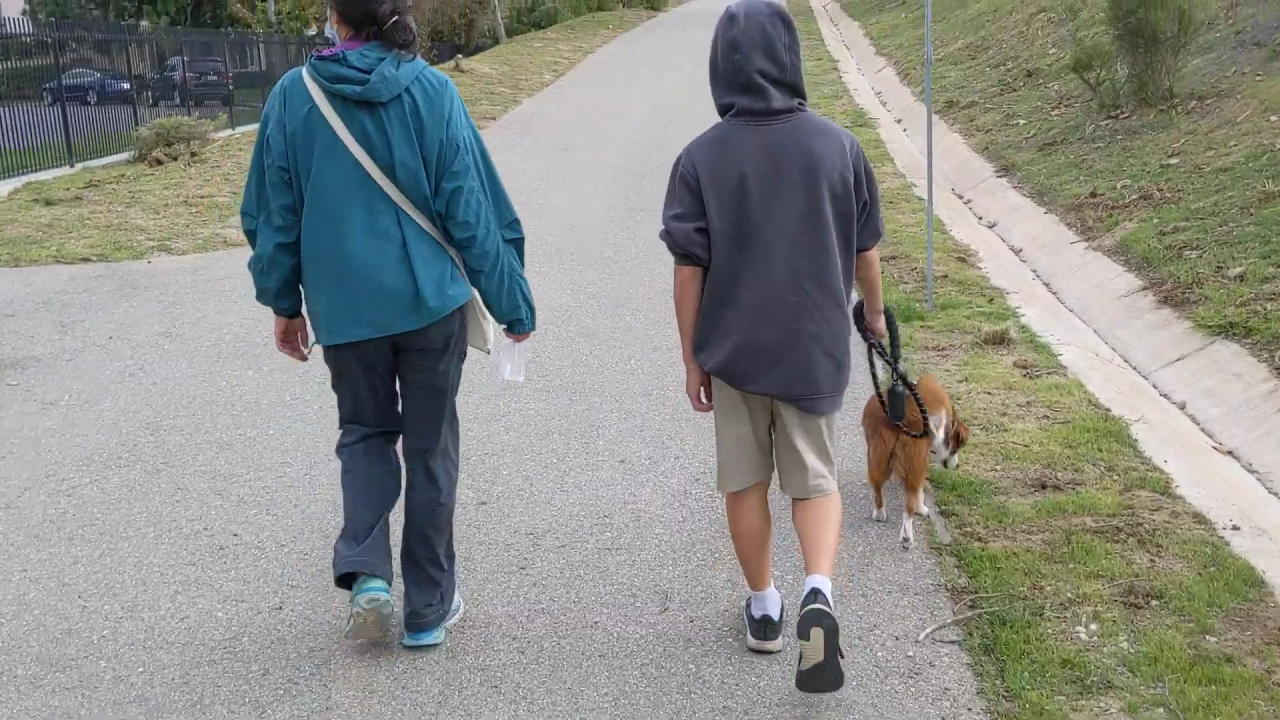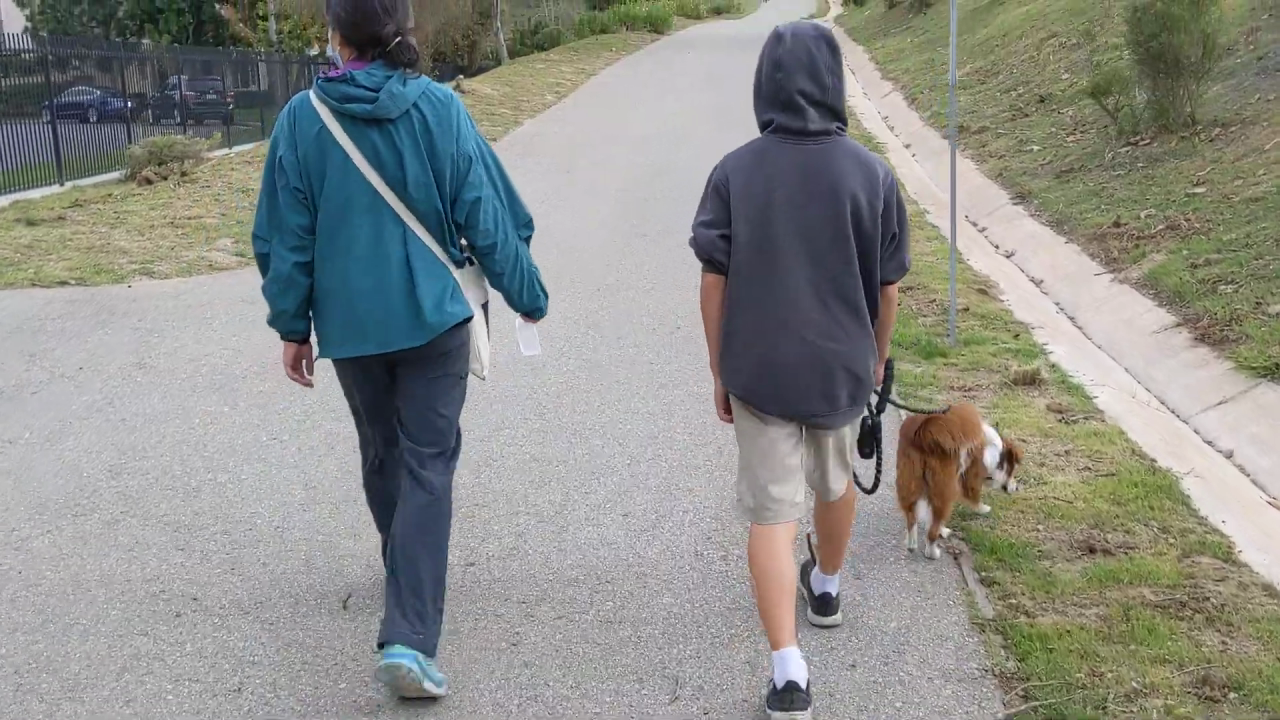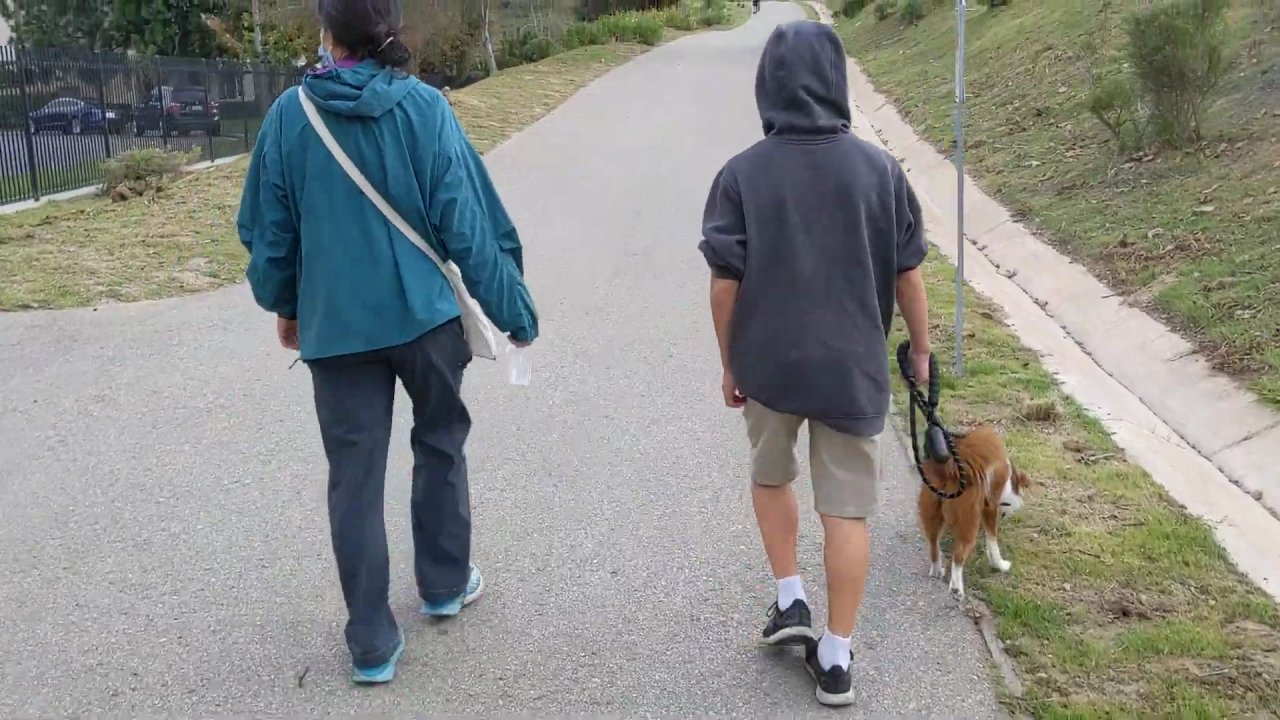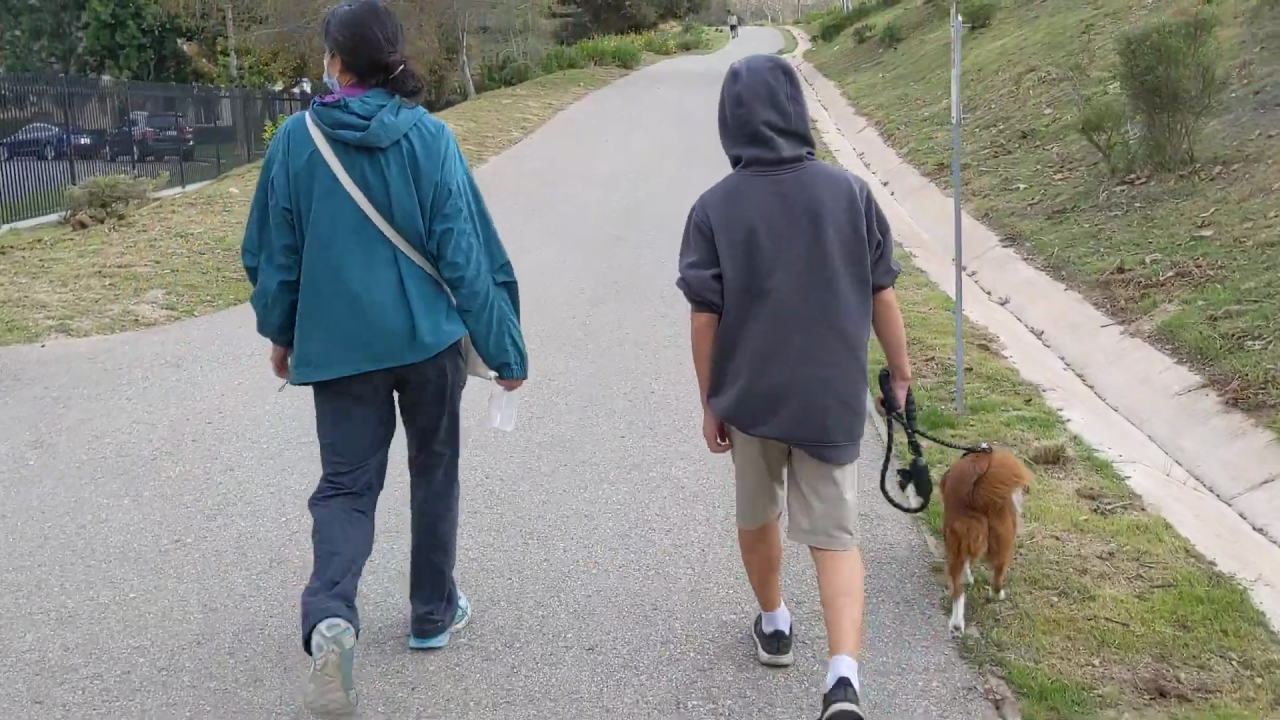
dt=0.3s
person 1, frame 1
left shoulder: (293, 97)
right shoulder: (431, 91)
left elbow: (270, 217)
right elbow: (474, 211)
left wrist: (281, 301)
right wrist: (513, 304)
left hip: (344, 307)
right hip: (432, 301)
left knee: (366, 433)
right knee: (430, 447)
person 1, frame 2
left shoulder: (301, 119)
right shoulder: (440, 108)
left elbow: (284, 239)
right elbow: (490, 218)
left wrist: (291, 326)
right wrist: (527, 295)
left hip: (348, 324)
right hip: (433, 317)
left knee: (382, 451)
right knee: (428, 467)
left ankle: (411, 602)
right ankle: (407, 635)
person 1, frame 3
left shoulder: (289, 116)
right shoulder: (425, 108)
left elbow: (266, 230)
right elbow: (470, 223)
left wrist: (282, 303)
right wrist: (515, 311)
left hip: (335, 324)
right hip: (425, 313)
left knee: (355, 475)
right knee: (440, 442)
left ankle: (372, 643)
right ankle: (443, 584)
person 1, frame 4
left shoulder: (295, 141)
right shoulder: (429, 139)
left elbow: (272, 255)
right elbow: (468, 253)
left wrist: (279, 331)
right wrist: (504, 350)
left hip: (335, 346)
right hip: (425, 337)
left knee: (345, 487)
right knee: (432, 471)
left ankle: (332, 621)
right ankle: (434, 610)
person 2, frame 1
left shoulder: (700, 157)
right shoulder: (839, 146)
left elbow: (689, 271)
right elbow: (865, 251)
left wrist: (691, 359)
right wrist: (874, 309)
left hip: (732, 352)
right hip: (816, 349)
left knee: (745, 481)
right knee: (814, 478)
person 2, frame 2
left shoulder: (733, 172)
right shoulder: (872, 174)
left elbow: (714, 281)
right elbow: (888, 285)
left wrist: (719, 371)
right wrist: (879, 352)
left hip: (759, 371)
right hip: (841, 367)
left knee: (769, 509)
right knee: (834, 479)
left ankle: (788, 662)
right ankle: (827, 584)
person 2, frame 3
left shoulder: (740, 174)
right shoulder: (880, 170)
left elbow: (725, 284)
right elbow: (907, 276)
left wrist: (730, 364)
right wrist: (920, 347)
left hip: (769, 367)
right hip: (854, 369)
left knee: (771, 476)
right knee: (846, 510)
left ankle: (789, 602)
right ankle: (835, 656)
person 2, frame 4
left shoulder: (714, 207)
right shoulder: (850, 192)
left elbow: (704, 317)
right elbow: (882, 295)
left wrist: (709, 403)
right wrist: (900, 371)
left hip: (748, 397)
right hip: (833, 397)
left knee: (761, 515)
right knee: (834, 537)
left ankle: (772, 625)
